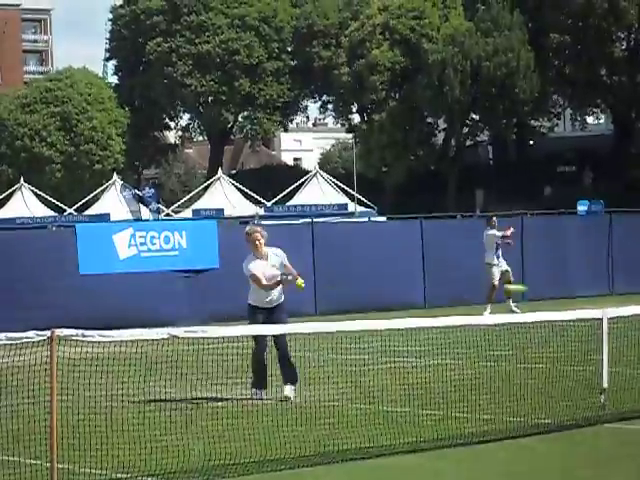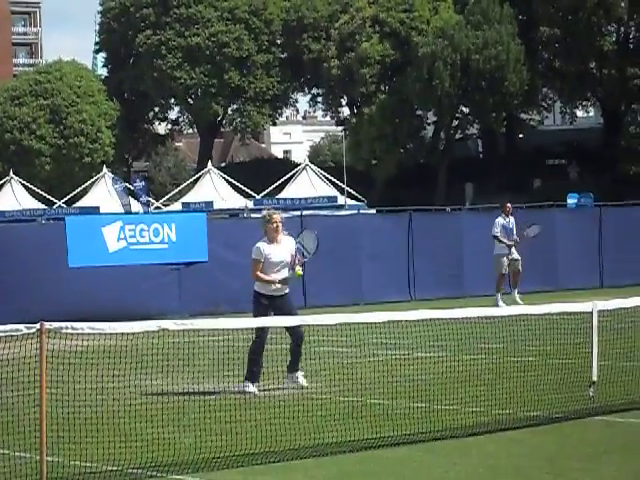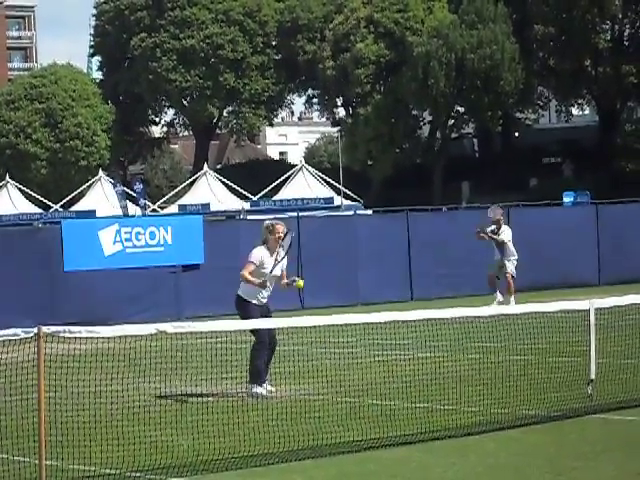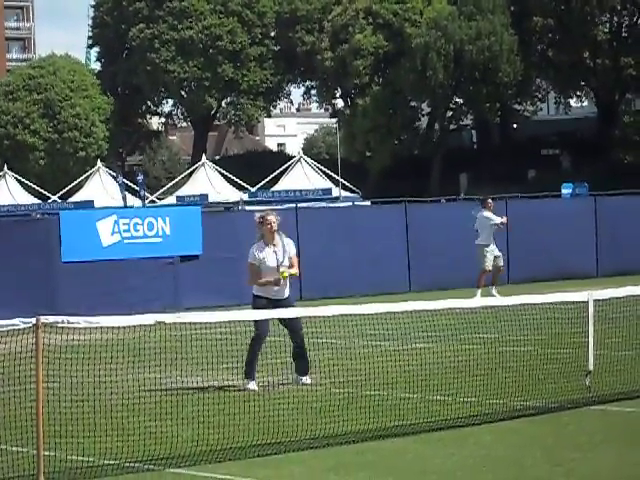
dt=1s
person 1, frame 1
left shoulder: (277, 253)
right shoulder: (248, 263)
left elbow: (291, 272)
right elbow: (263, 286)
left wrist: (295, 278)
right wrist: (281, 281)
left hip: (277, 307)
right hip: (257, 309)
left knee: (281, 344)
right knee: (260, 347)
left ankle: (289, 383)
right ankle: (258, 387)
person 1, frame 2
left shoulder: (290, 241)
right shoulder: (260, 247)
left elbow: (293, 264)
right elbow: (256, 274)
left wrist: (296, 267)
right wrist: (276, 280)
left hip: (282, 296)
right hip: (263, 297)
left knee: (298, 334)
right knee: (260, 338)
left ankle: (294, 372)
right ankle: (250, 381)
person 1, frame 3
left shoulder: (282, 255)
right shoulder: (259, 253)
left elbow: (281, 281)
right elbow: (243, 275)
left wrist: (290, 282)
right wrist: (256, 282)
left hip: (262, 303)
right hip: (247, 302)
left knee: (271, 341)
right knee: (262, 338)
left ankle: (261, 381)
right ankle: (255, 384)
person 1, frame 4
left shoulder: (288, 243)
right shoulder: (256, 251)
left elbow: (295, 270)
right elbow: (253, 280)
left wrist: (286, 272)
right wrist: (270, 281)
left hip: (283, 298)
right hip: (262, 299)
left knee: (298, 334)
right knee: (260, 335)
left ankle: (302, 373)
right ankle: (250, 378)
